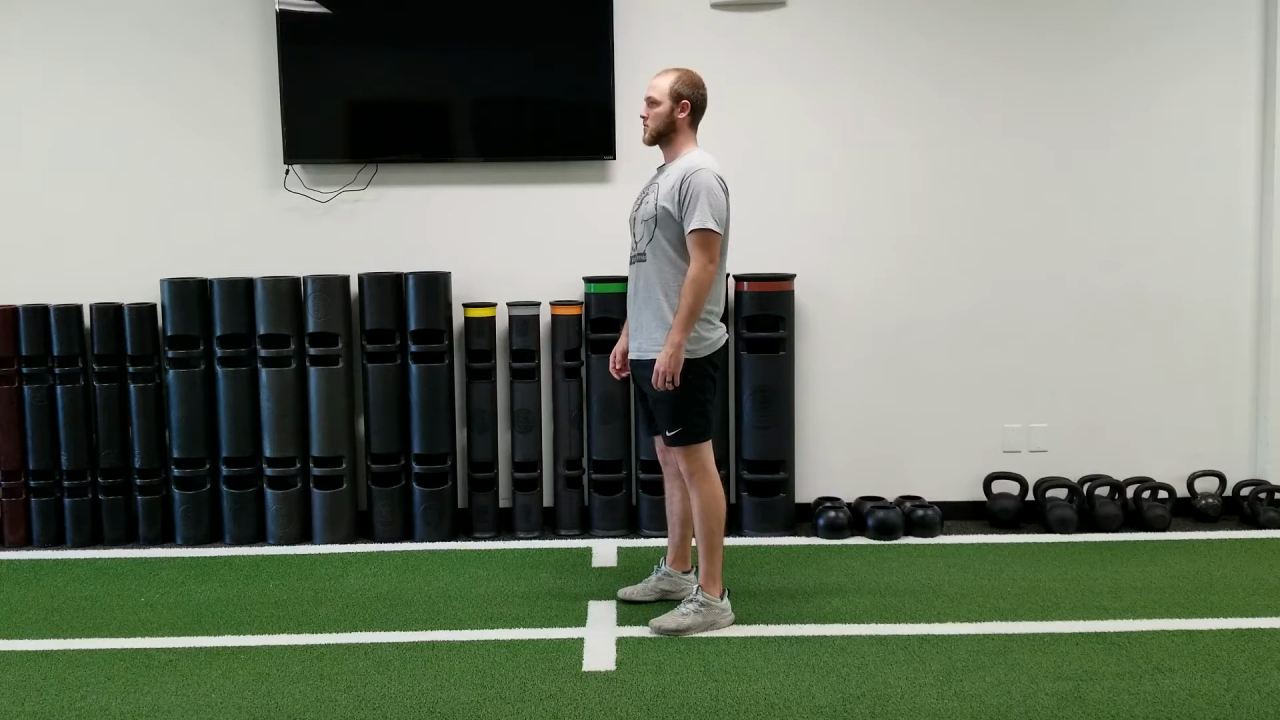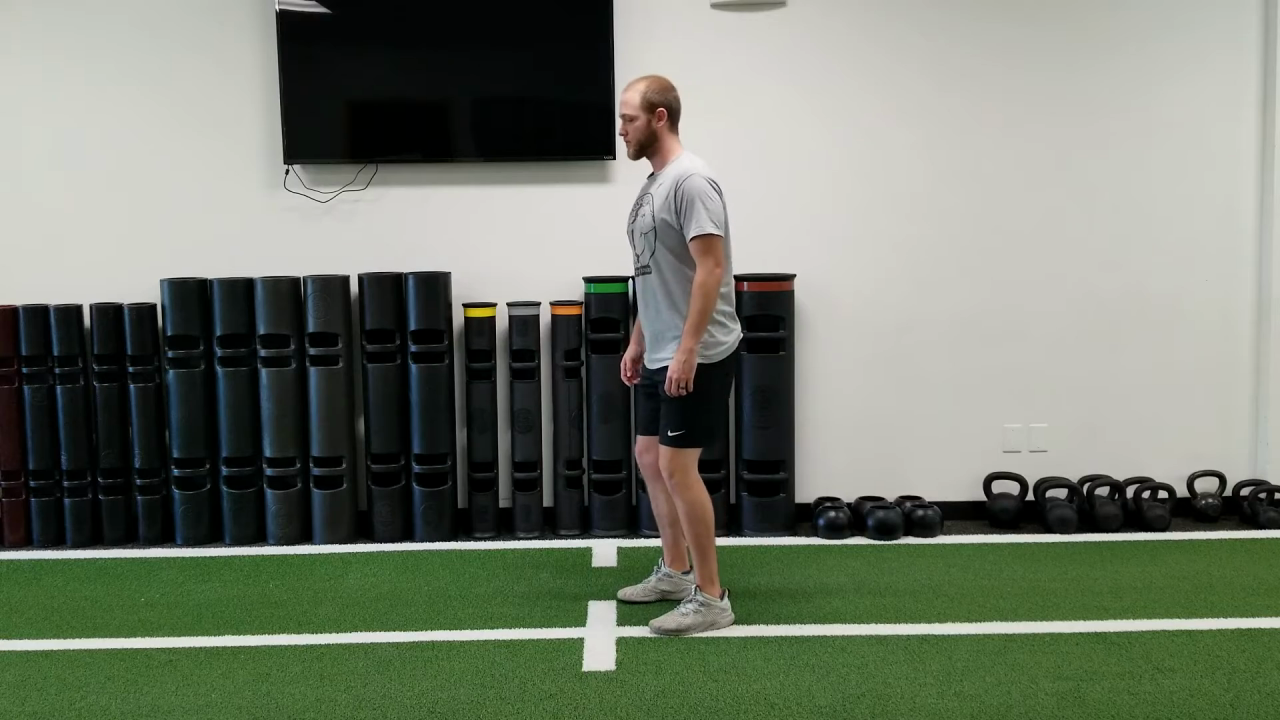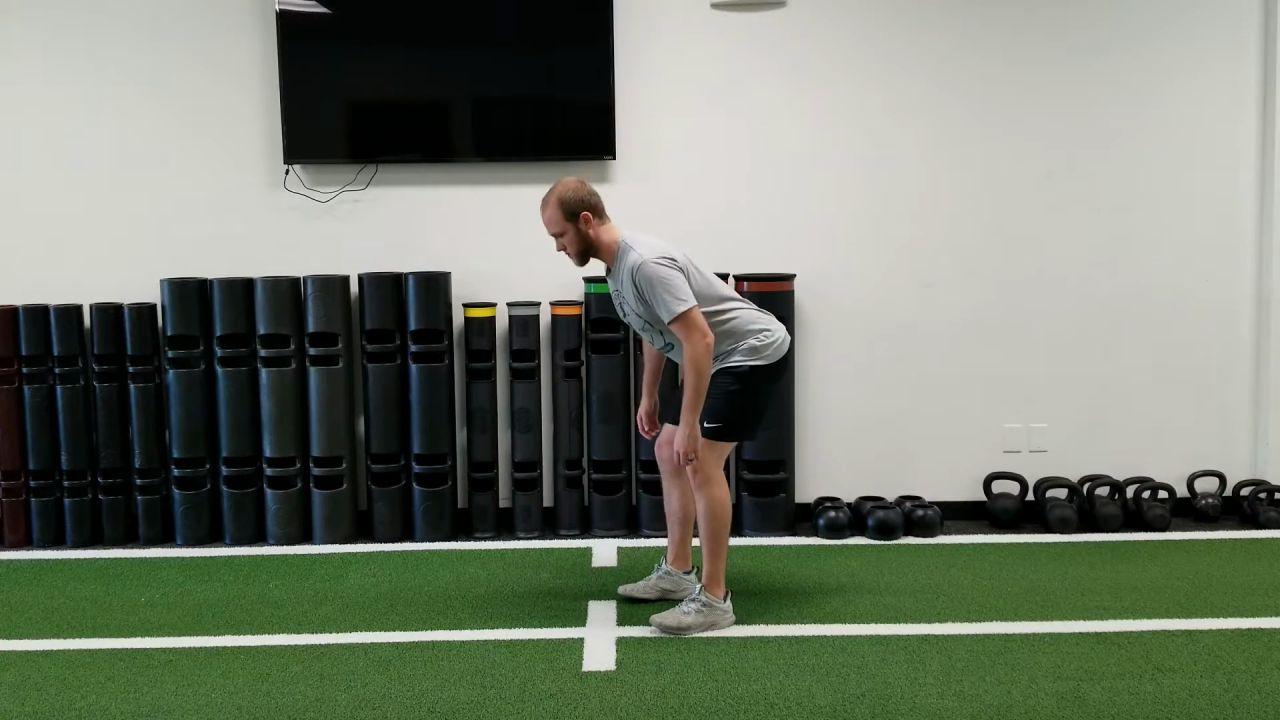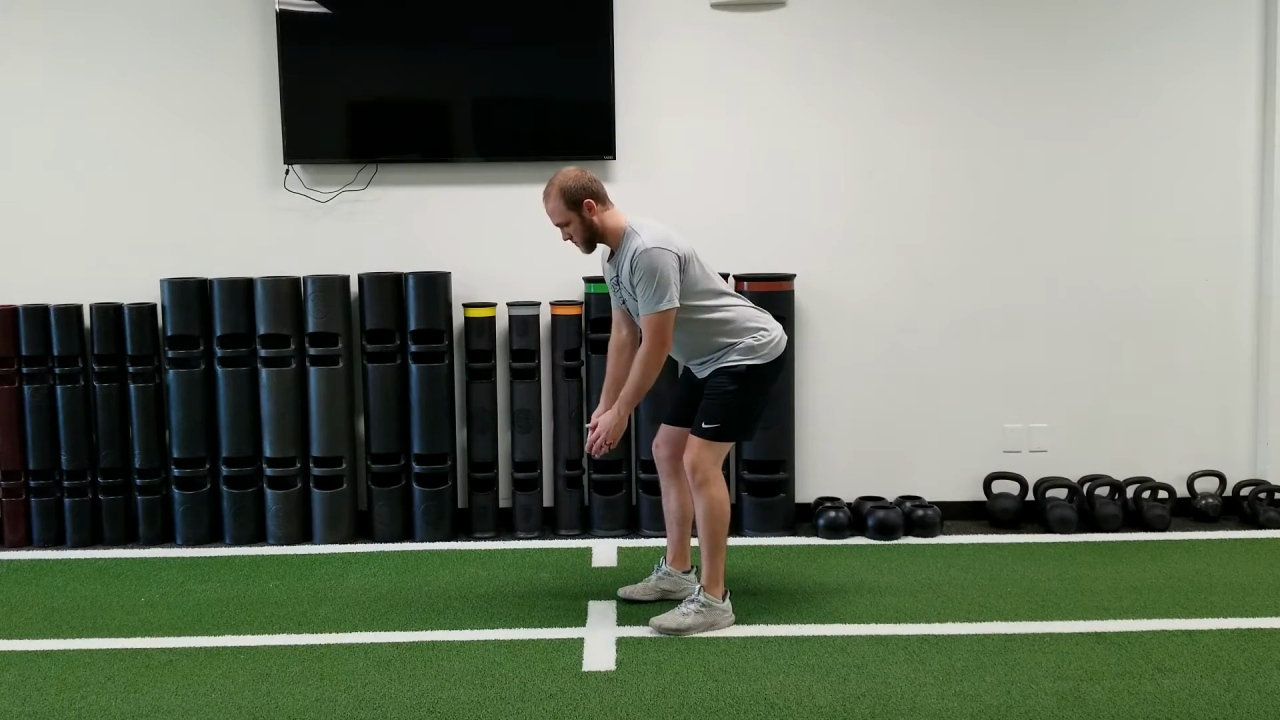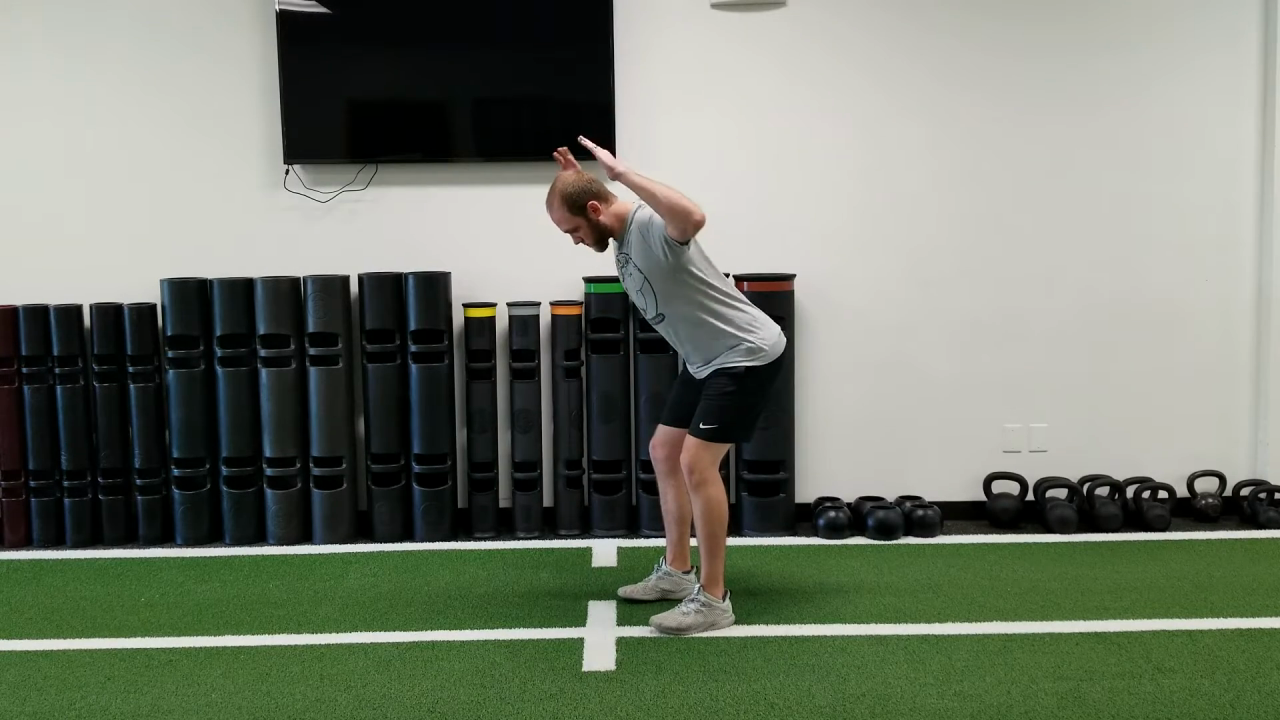
dt=1s
person 1, frame 1
left shoulder: (699, 174)
right shoulder: (664, 176)
left elbow: (703, 265)
left wrist: (675, 344)
right wrist: (628, 336)
left hip: (683, 354)
right hip: (651, 351)
left knee: (695, 466)
right knee: (671, 463)
left ankle: (711, 596)
right ankle: (675, 571)
person 1, frame 2
left shoulder: (690, 180)
right shoulder: (654, 183)
left elbow: (710, 268)
left wrist: (688, 351)
right wrist: (636, 343)
left hip: (695, 356)
right hip: (662, 354)
left knee: (676, 467)
right knee: (649, 458)
left ankle: (710, 597)
right ankle: (675, 572)
person 1, frame 3
left shoulder: (645, 264)
right shoulder: (618, 264)
left elbow: (699, 341)
right elbow: (656, 332)
left wrist: (689, 424)
right wrist: (650, 396)
left hip: (753, 352)
right hip: (720, 356)
left knee: (700, 463)
right knee: (668, 454)
left ankle: (713, 599)
right ankle: (677, 572)
person 1, frame 4
left shoulder: (648, 252)
right shoulder: (614, 257)
left elbow: (655, 346)
right elbow: (624, 335)
left wrist: (620, 414)
right wrist: (603, 408)
left hip: (749, 352)
right hip: (709, 356)
left knee: (700, 463)
right knee: (667, 452)
left ankle: (713, 599)
right ankle: (676, 571)
person 1, frame 5
left shoulder: (651, 223)
right shoulder: (624, 234)
left elbow: (692, 216)
left wrist: (621, 171)
right wrist: (577, 179)
left hip: (747, 355)
right hip: (707, 358)
left knee: (696, 463)
right knee: (663, 453)
left ankle: (713, 598)
right ankle: (677, 571)
